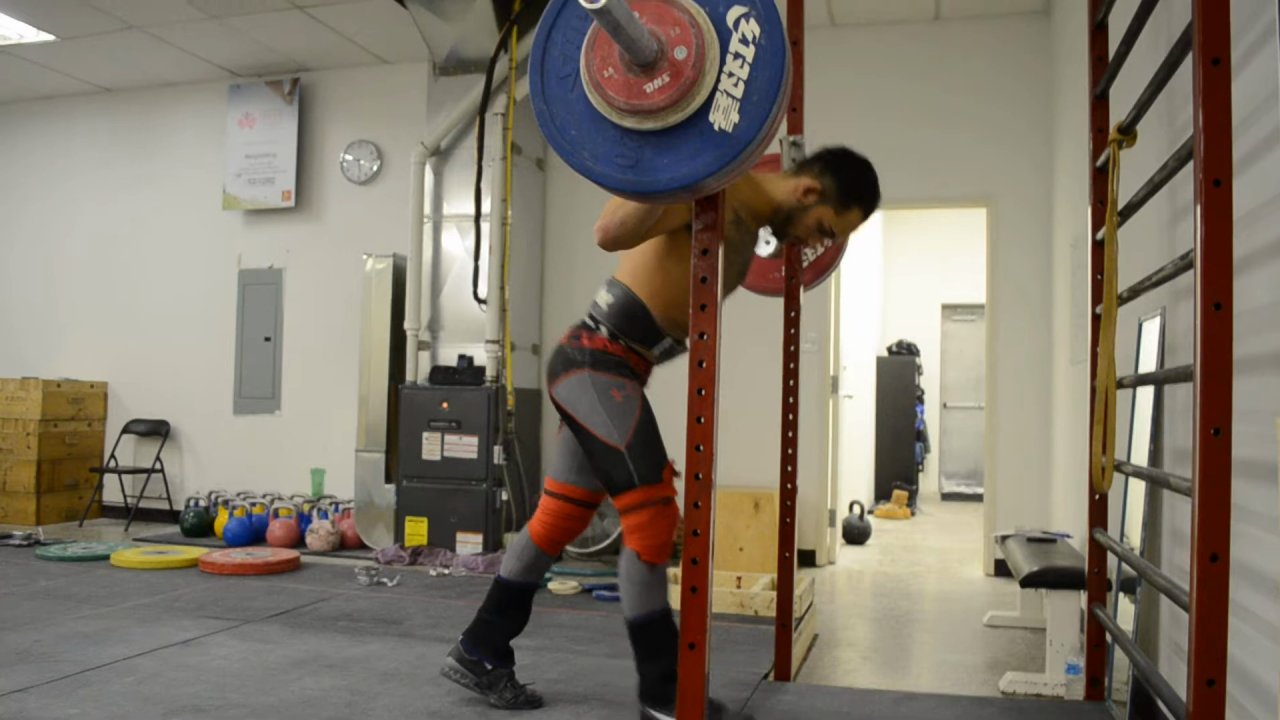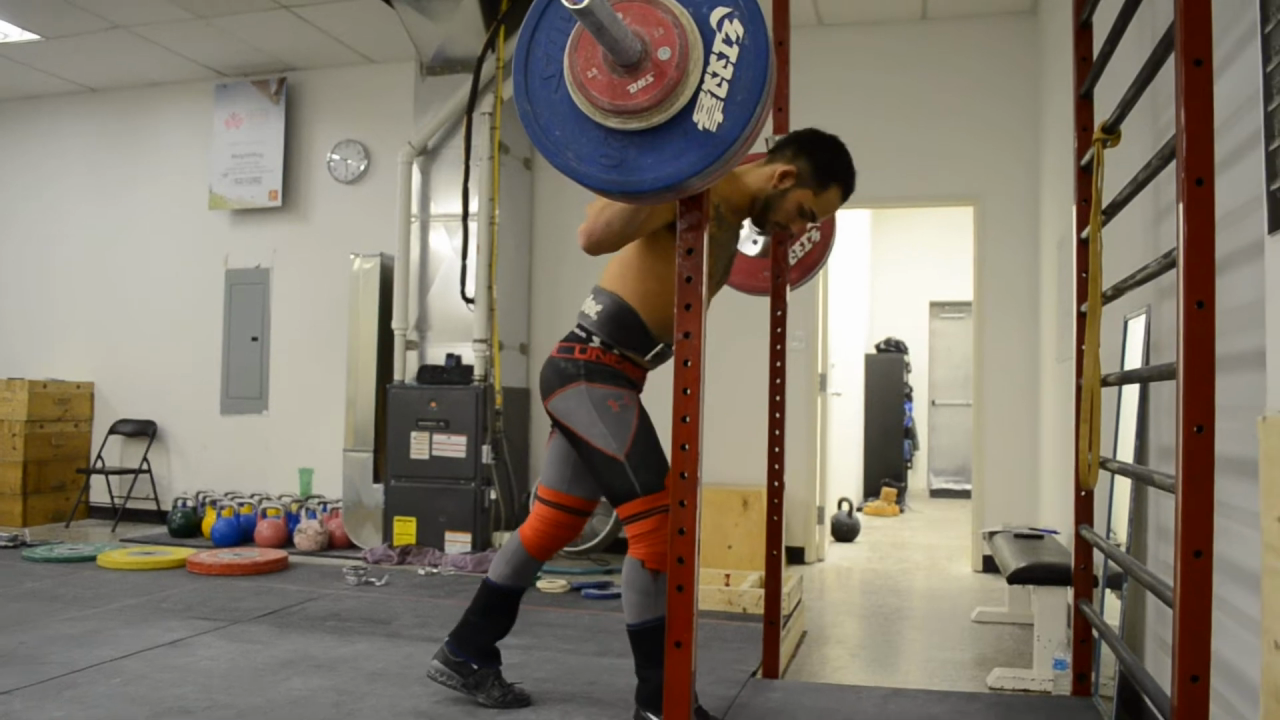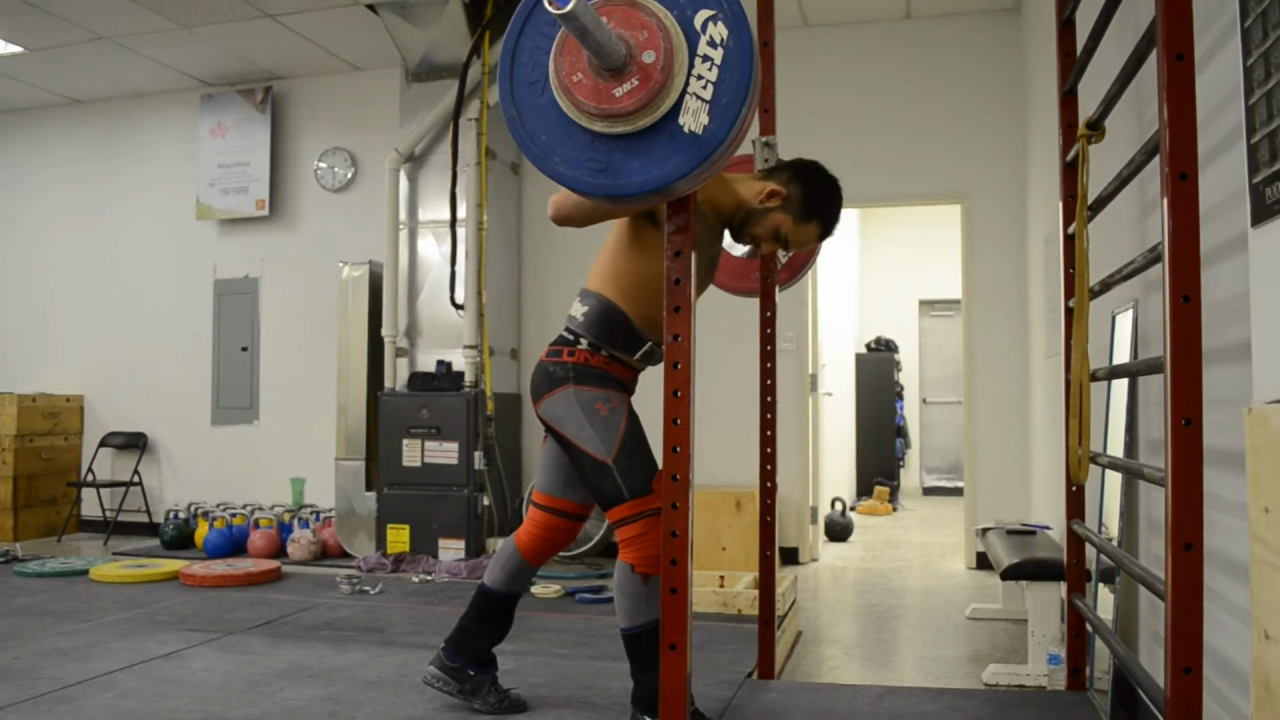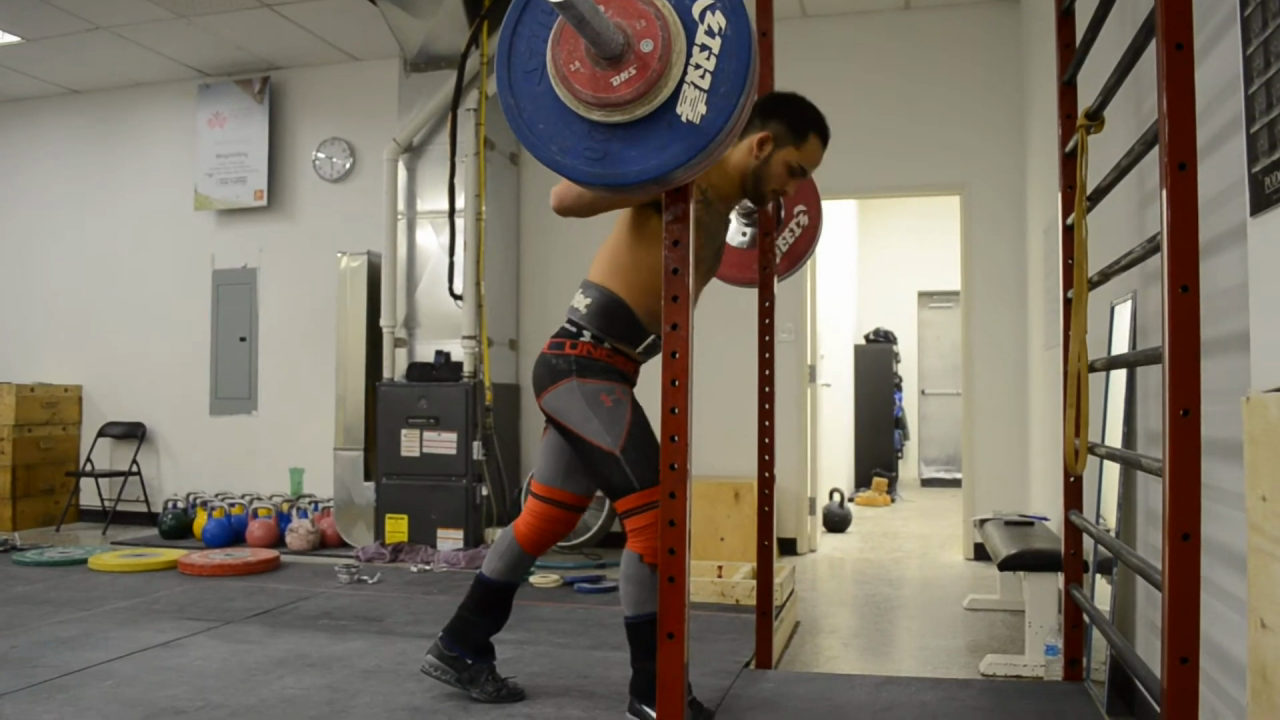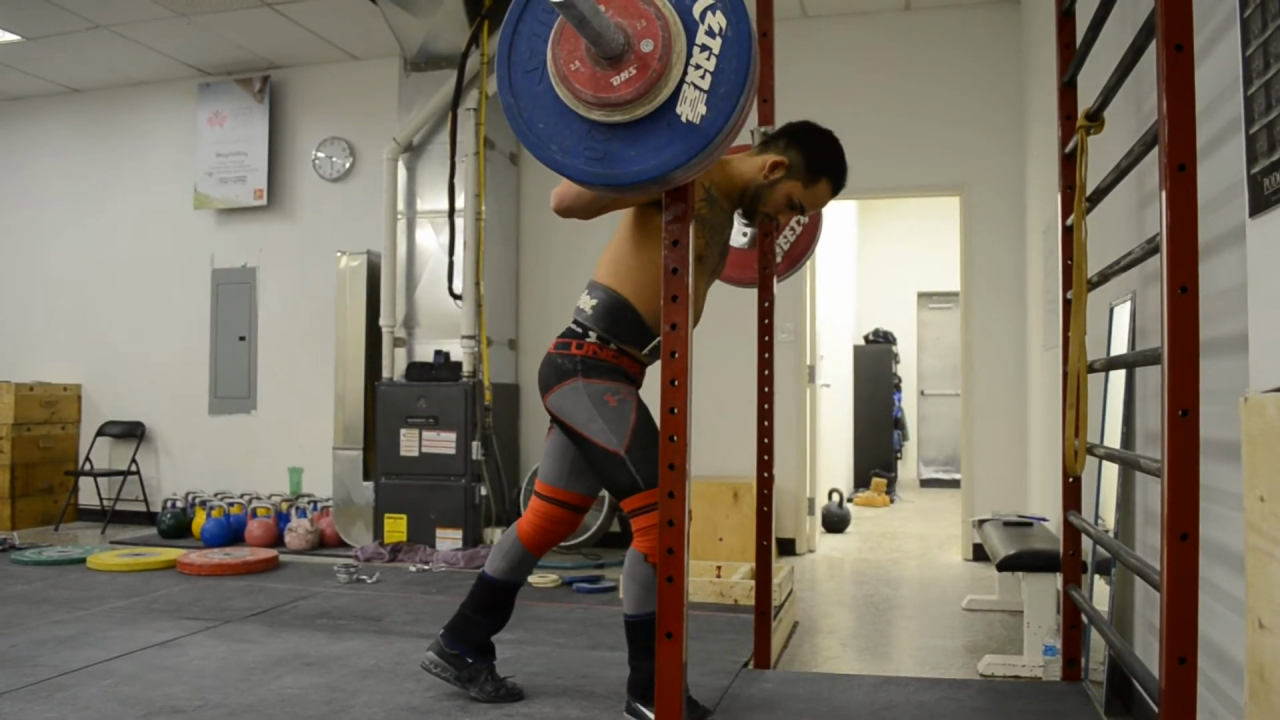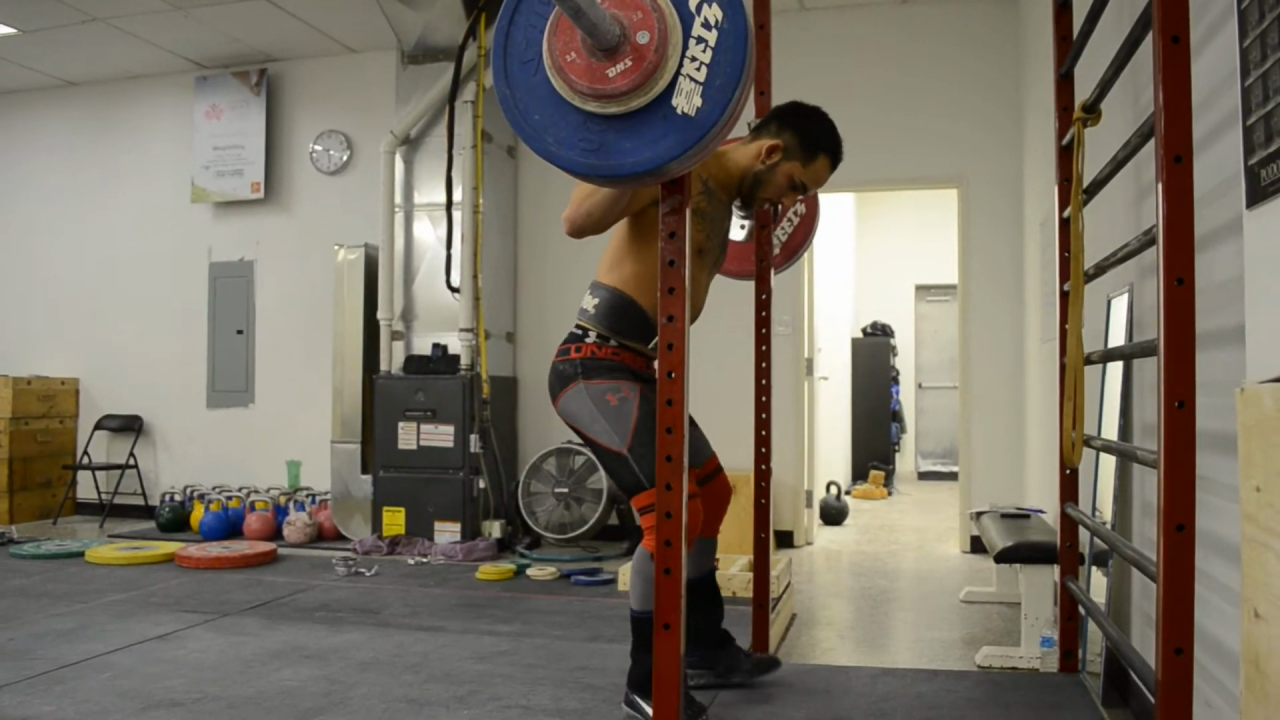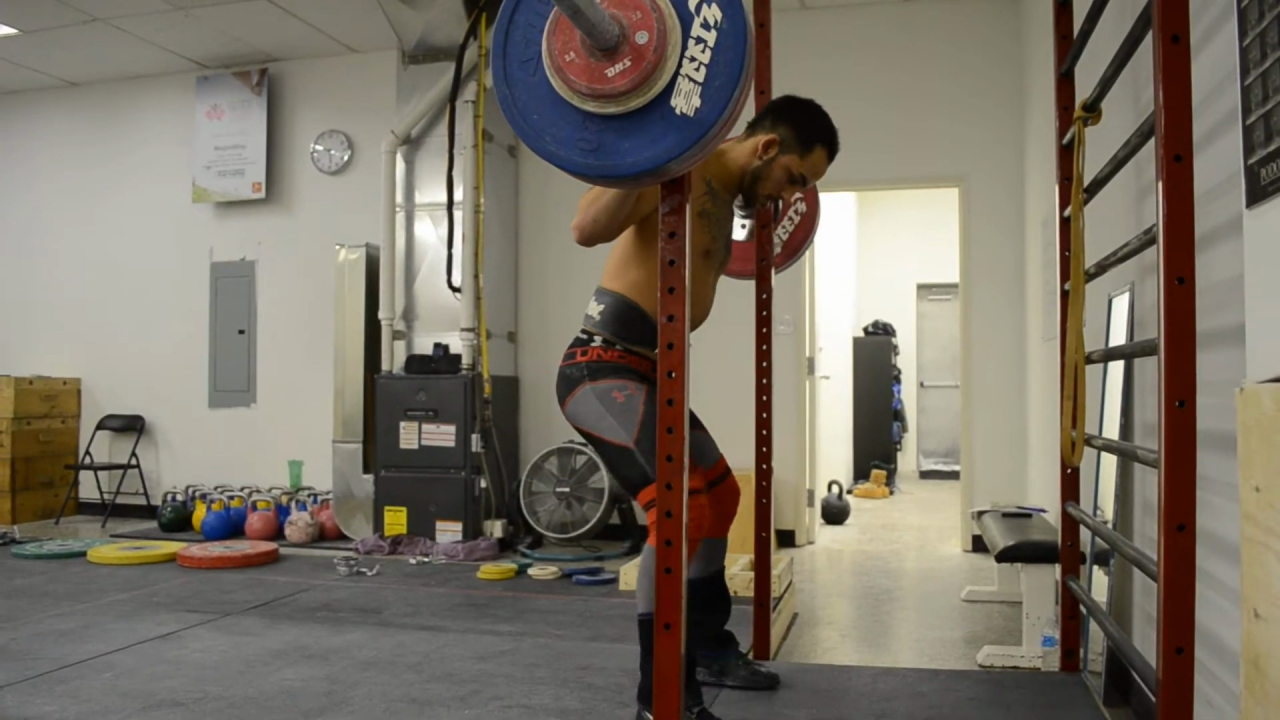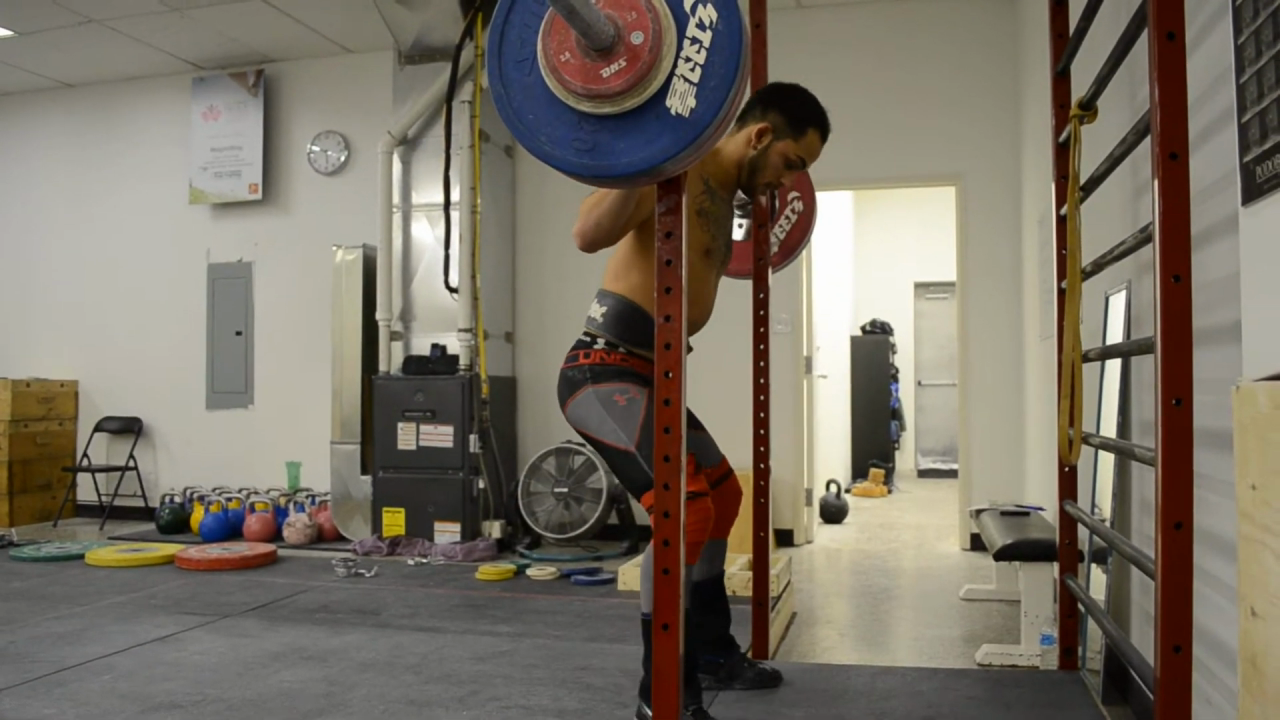
dt=0.5s
person 1, frame 1
left shoulder: (746, 218)
right elbow: (611, 232)
left hip: (605, 368)
right hip: (595, 362)
left knee: (560, 517)
right knee: (653, 515)
left ankle: (479, 653)
person 1, frame 2
left shoulder: (727, 212)
right elbow: (594, 236)
left hip: (603, 376)
right hip: (589, 371)
left knee: (552, 524)
right knee: (657, 524)
left ankle: (466, 654)
person 1, frame 3
left shoulder: (712, 216)
right elbow: (563, 209)
left hip: (592, 377)
right hip: (580, 372)
left knee: (549, 527)
right knee: (647, 527)
left ankle: (461, 660)
person 1, frame 4
left shoulder: (717, 201)
right elbow: (565, 199)
left hip: (591, 368)
right hip: (581, 364)
left knee: (547, 519)
right knee: (654, 514)
left ankle: (459, 650)
person 1, frame 5
left shoulder: (722, 204)
right elbow: (566, 200)
left hip: (599, 370)
right hip: (588, 364)
left knee: (551, 517)
right knee: (659, 515)
left ankle: (460, 647)
person 1, frame 6
left shoulder: (722, 194)
right elbow: (578, 219)
left hip: (631, 367)
right hip: (595, 366)
left knee: (710, 495)
left ankle: (705, 650)
person 1, frame 7
left shoulder: (722, 193)
right shoulder: (681, 167)
right elbow: (587, 227)
left wrist: (754, 218)
left hip: (639, 369)
right hip: (602, 368)
left knee: (717, 494)
right knee: (678, 510)
left ankle: (708, 647)
person 1, frame 8
left shoulder: (721, 192)
right shoulder: (680, 169)
right elbow: (589, 232)
left hip: (641, 373)
right hip: (604, 370)
left knee: (719, 496)
right knee: (684, 507)
left ankle: (710, 654)
